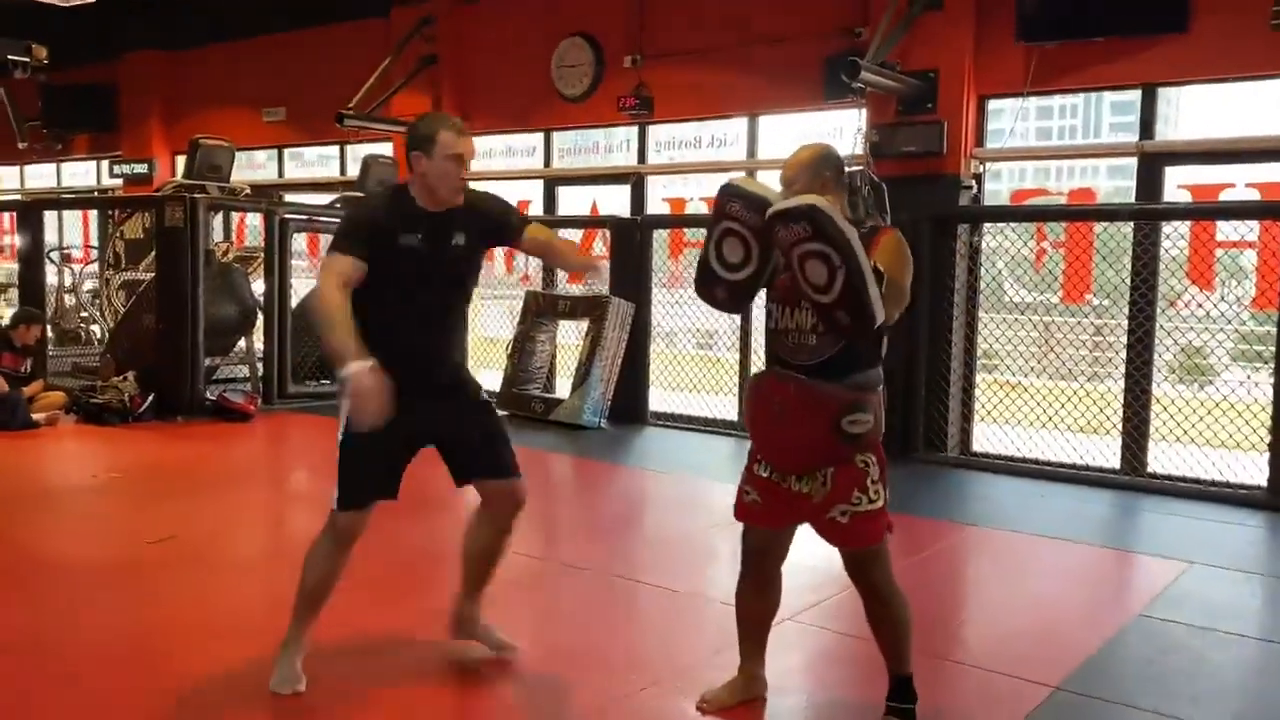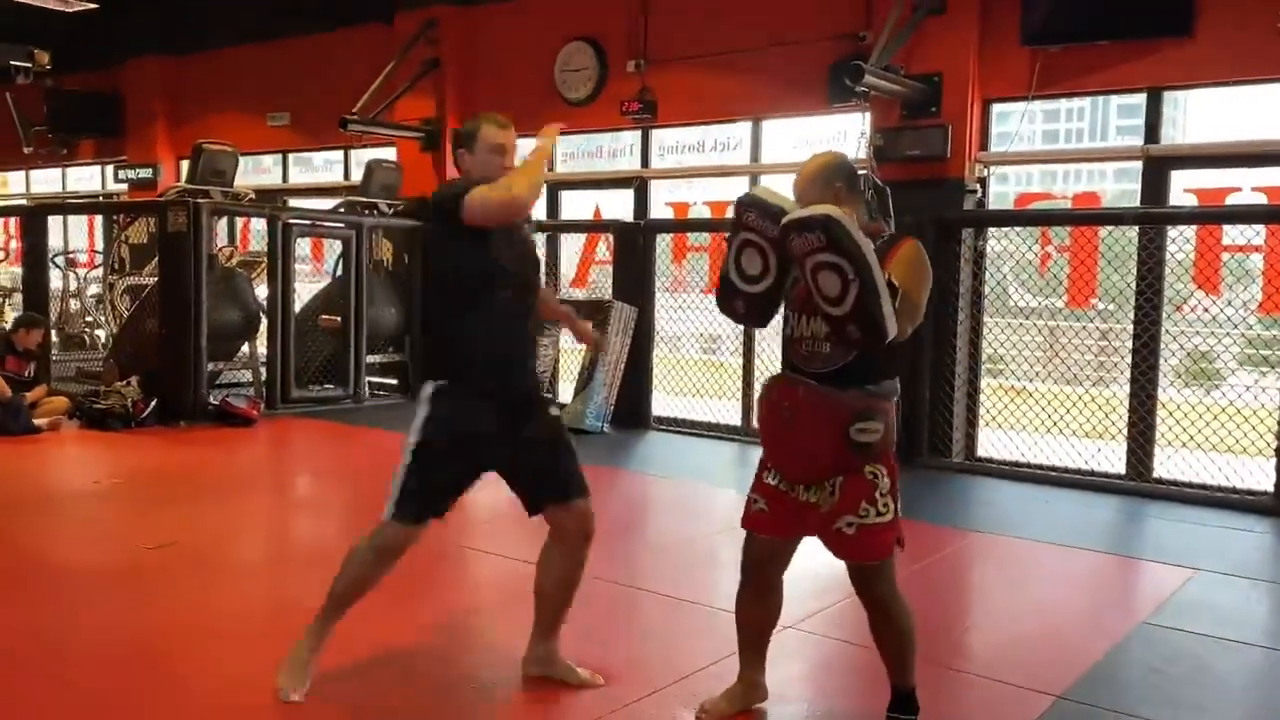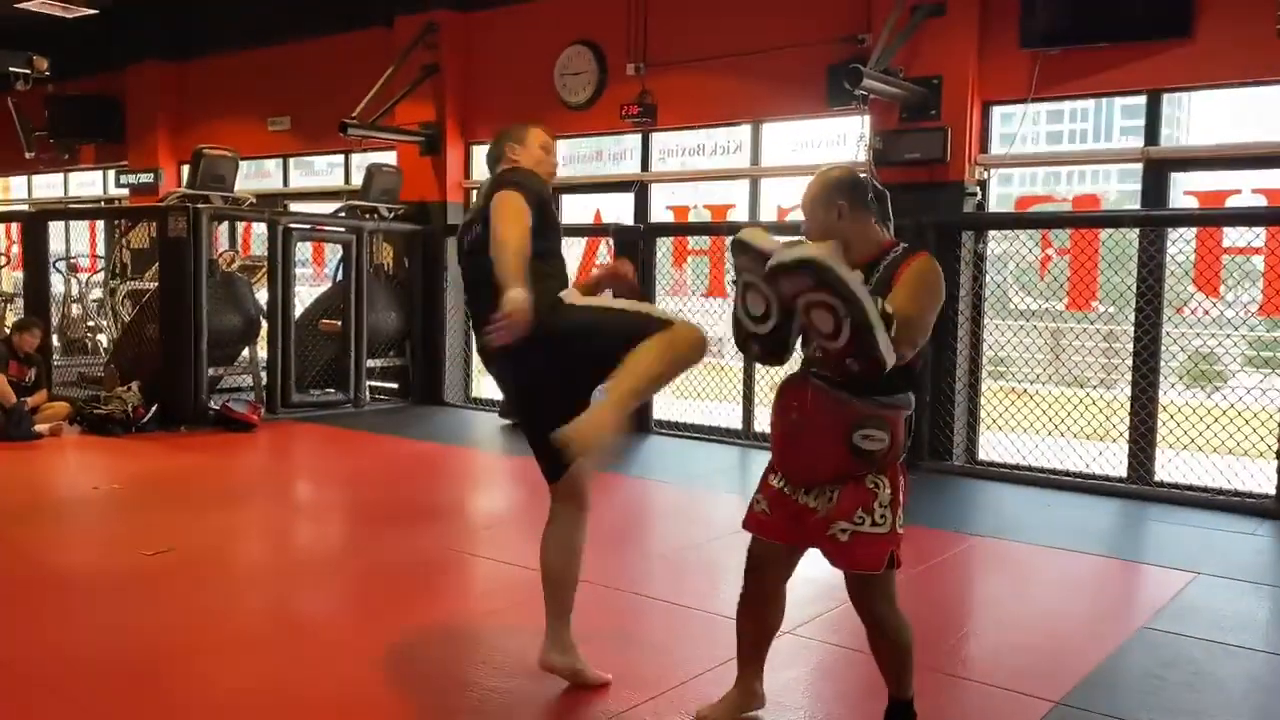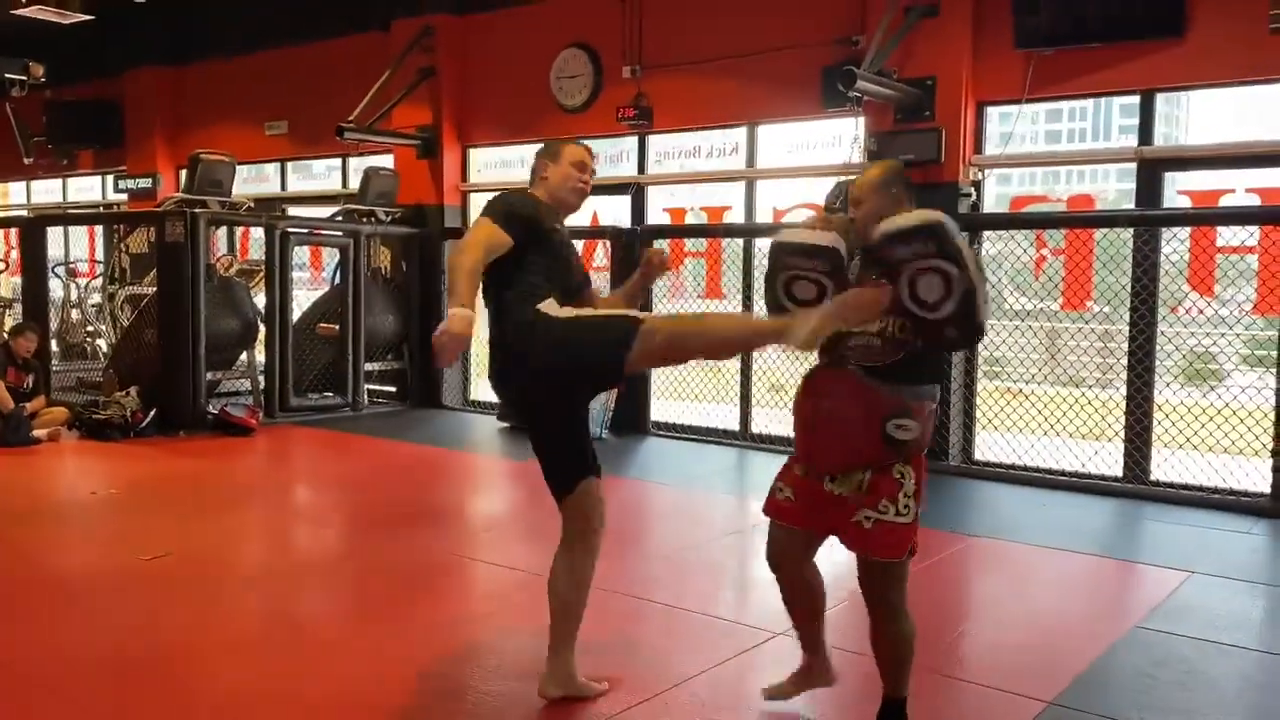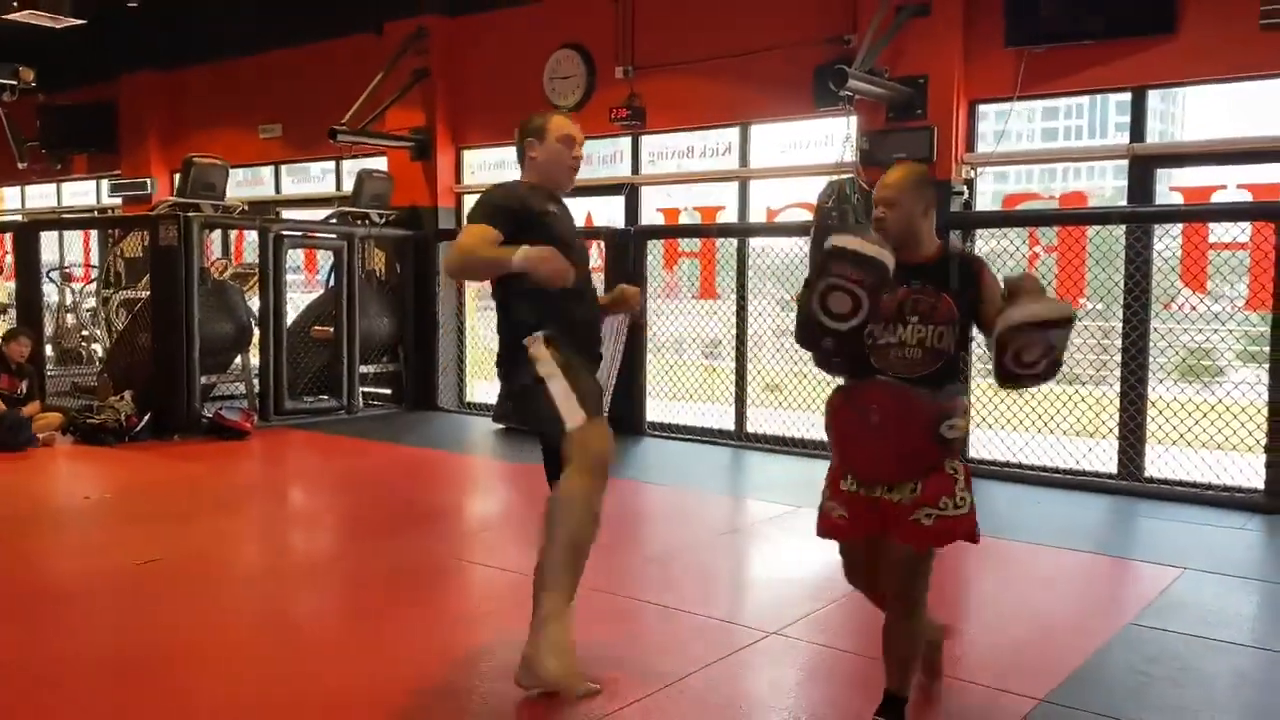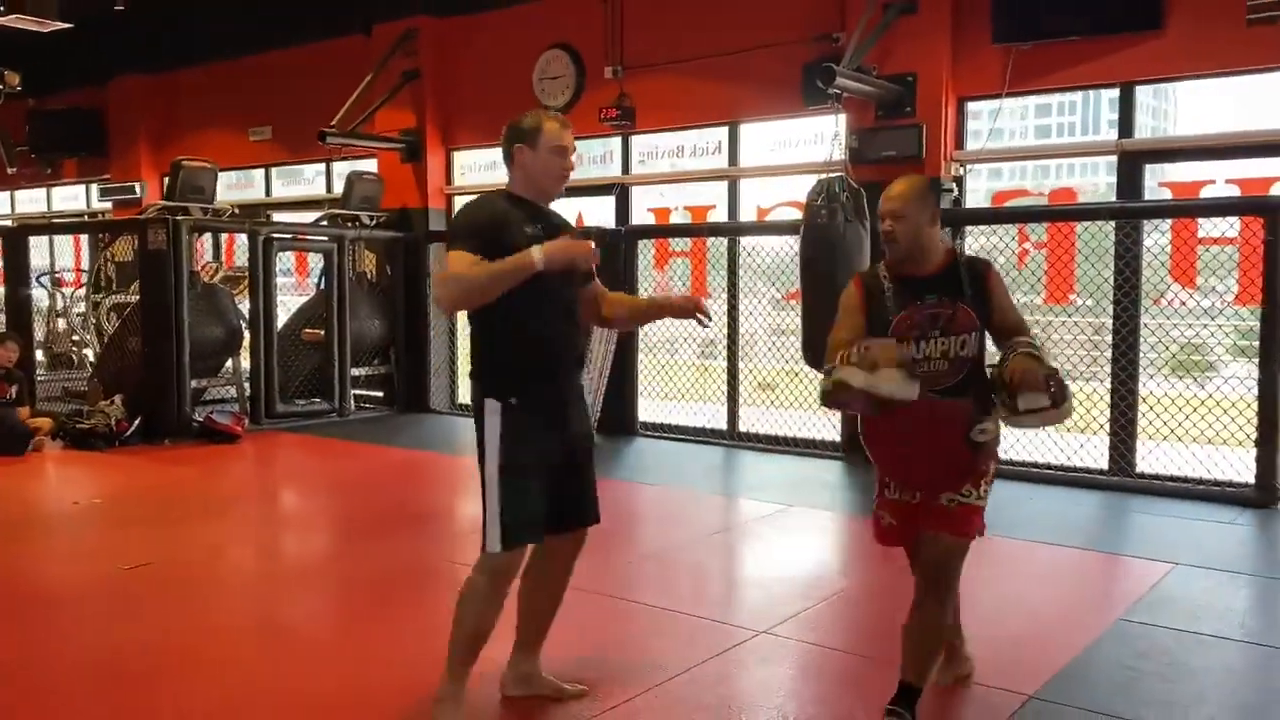
dt=0.2s
person 1, frame 1
left shoulder: (476, 209)
right shoulder: (372, 214)
left elbow: (551, 244)
right elbow: (329, 291)
left wrist: (582, 262)
right wrist: (356, 366)
left hip: (446, 381)
right hip: (381, 386)
left knee: (507, 493)
right knee: (347, 524)
left ankle: (466, 614)
right ankle: (294, 644)
person 1, frame 2
left shoulder: (512, 232)
right shoulder: (455, 201)
right elbow: (514, 201)
left wrist: (568, 317)
right wrist: (546, 148)
left hip: (518, 394)
right hip: (458, 393)
left knee: (576, 522)
right knee: (397, 534)
left ankle: (543, 650)
right ankle: (311, 642)
person 1, frame 3
left shoulder: (504, 213)
right shoulder: (509, 188)
right elbow: (513, 226)
left wrist: (600, 280)
right wrist: (519, 295)
left hip: (525, 359)
right hip: (539, 326)
left knee: (572, 495)
right knee: (683, 337)
left ankle: (560, 646)
right ankle: (591, 426)
person 1, frame 4
left shoulder: (563, 240)
right shoulder: (517, 208)
left elbow: (599, 314)
right elbow: (468, 252)
left wrist: (641, 279)
right wrist: (460, 310)
left hip: (529, 380)
right hip: (541, 335)
left knee: (585, 520)
right knee: (677, 333)
left ankle: (559, 671)
right ankle: (803, 326)
person 1, frame 5
left shoulder: (558, 213)
right shoulder: (510, 199)
right elbow: (459, 258)
left wrist: (612, 301)
right wrist: (519, 257)
left hip: (573, 361)
right hip: (543, 351)
left knee: (576, 510)
right knee: (594, 448)
left ankle: (539, 662)
right ankle: (552, 622)
person 1, frame 6
left shoulder: (561, 227)
right shoulder: (486, 216)
left elbow: (597, 310)
right elbow: (448, 291)
left wrist: (660, 306)
right wrist: (539, 259)
left hip: (566, 405)
right hip: (511, 407)
left knee: (564, 537)
right knee: (504, 557)
left ankle: (523, 668)
person 2, frame 1
left shoulder: (880, 241)
right shoulder: (784, 240)
left elbow: (879, 310)
right elbow: (722, 292)
left wrist: (837, 237)
right wrist: (741, 231)
left hip: (845, 432)
right hip: (780, 424)
left knee: (870, 570)
right knee: (758, 555)
right ankle: (751, 673)
person 2, frame 2
left shoulder: (901, 252)
right shoulder: (805, 247)
left elbow: (892, 326)
right elbow: (746, 308)
left wrist: (850, 248)
right wrist: (760, 240)
left hip: (857, 446)
right hip: (792, 436)
left knee: (875, 581)
right knee: (759, 562)
person 2, frame 3
left shoulder: (914, 271)
right shoulder: (817, 265)
left elbow: (887, 350)
right elbow: (767, 342)
left wrist: (836, 277)
right wrist: (764, 274)
left hip: (866, 455)
right hip: (805, 443)
left knee: (871, 594)
right knee: (762, 571)
person 2, frame 4
right shoulder: (848, 260)
right wrist: (805, 247)
left hip: (888, 448)
right hip: (825, 433)
left knee: (882, 588)
right knee: (785, 553)
right ankle: (815, 662)
person 2, frame 5
left shoulder: (969, 273)
left wrist: (1027, 305)
left hip: (931, 449)
right hip: (864, 443)
left knee: (905, 582)
right knee: (862, 569)
right ankle: (927, 633)
person 2, frame 6
left shoulder: (979, 277)
right shoulder: (866, 287)
left elbow: (1015, 335)
right elbow: (836, 360)
left wrist: (1027, 360)
right wrist: (868, 359)
left hip: (964, 448)
right hip: (900, 449)
left knee: (937, 575)
right knee: (927, 570)
right ankle: (953, 656)
